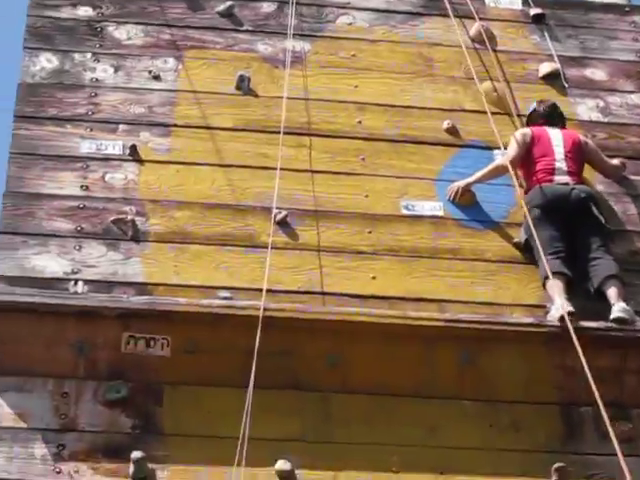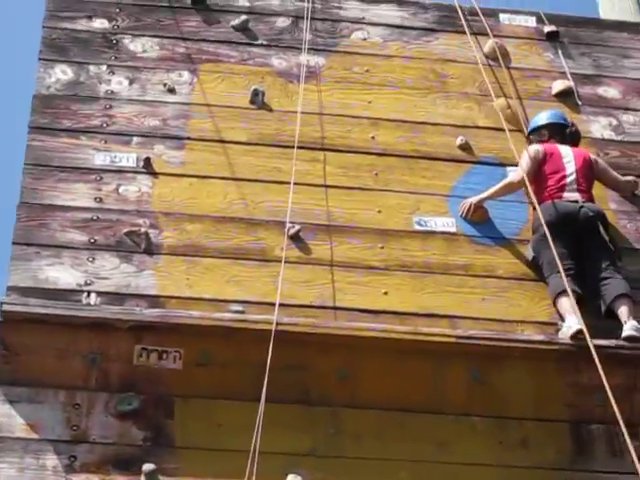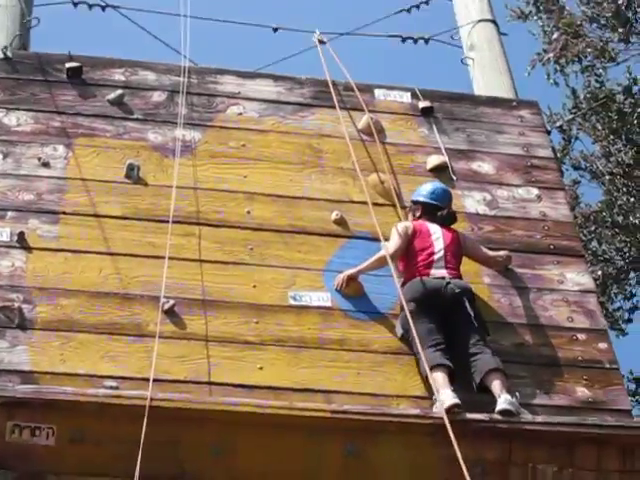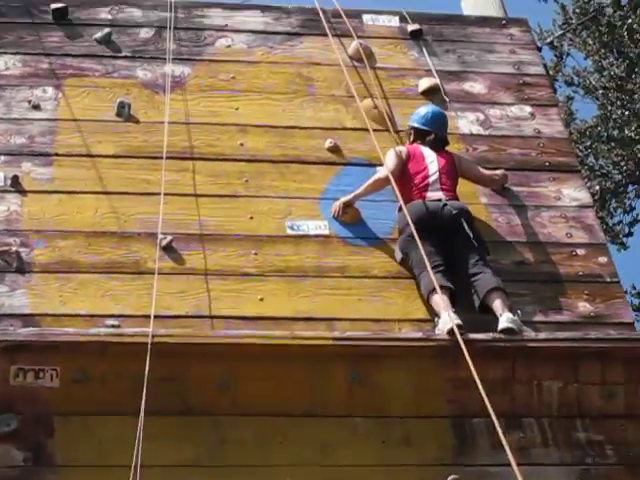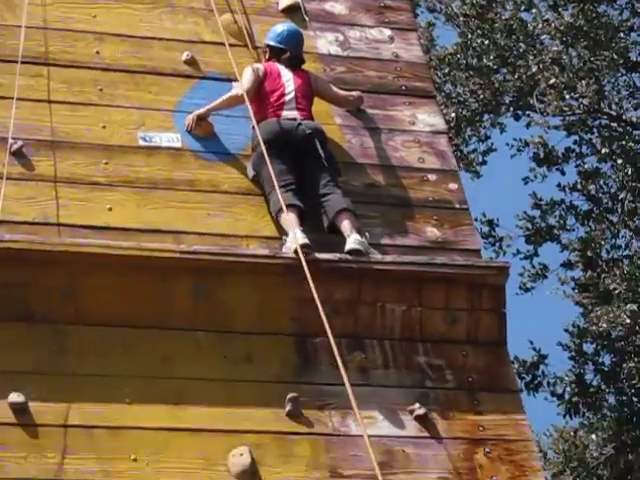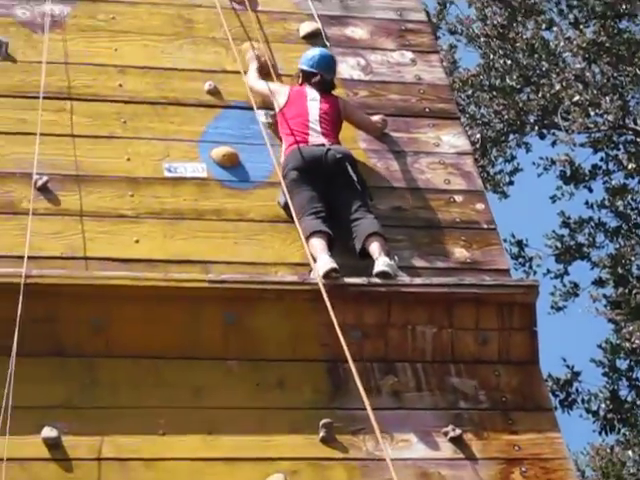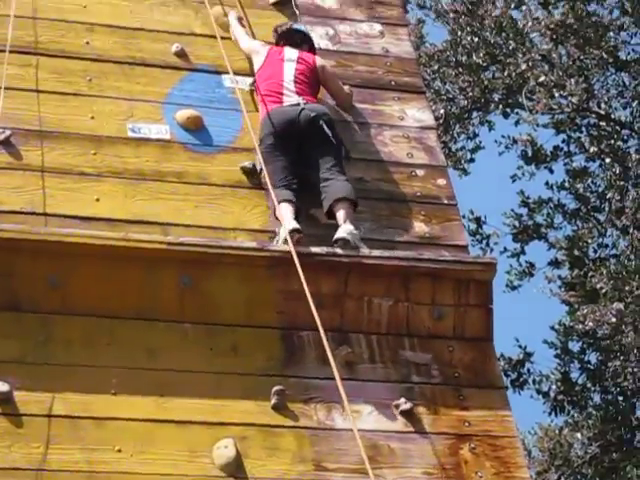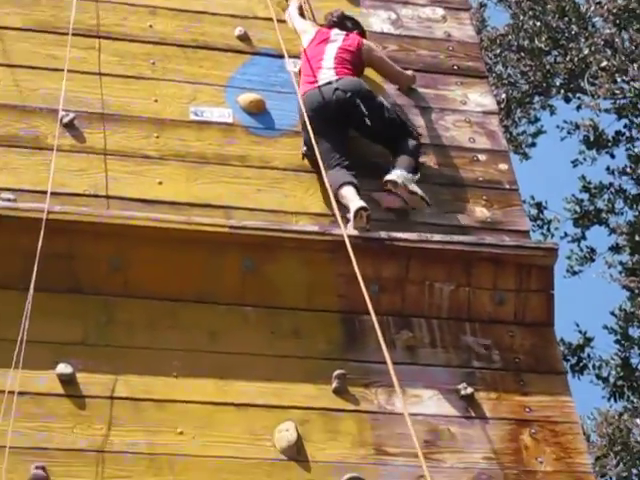
dt=0.5s
person 1, frame 1
left shoulder: (525, 134)
right shoulder: (578, 138)
left elbow: (507, 163)
right elbow: (613, 171)
left wrist: (469, 181)
right wrist: (618, 164)
left hip: (544, 196)
right hip: (581, 195)
left knee: (551, 254)
right knee: (597, 252)
left ankle: (560, 302)
right ankle: (618, 303)
person 1, frame 2
left shoulder: (536, 151)
right shoulder: (587, 157)
left elbow: (518, 180)
left wrist: (481, 198)
left hip: (552, 213)
right hip: (590, 213)
left knee: (559, 271)
right knee: (607, 271)
left ankle: (571, 319)
person 1, frame 3
left shoulder: (406, 227)
right shoulder: (457, 236)
left elbow: (391, 253)
right elbow: (495, 260)
left wrist: (356, 271)
right wrist: (503, 257)
left hip: (421, 290)
right hip: (458, 290)
left knee: (430, 346)
right knee: (476, 346)
left ankle: (444, 393)
right ankle: (502, 394)
person 1, frame 4
left shoulder: (400, 152)
right shoulder: (452, 158)
left elbow: (385, 176)
right elbow: (493, 179)
left wrist: (352, 197)
right wrist: (501, 176)
left hip: (418, 213)
right hip: (455, 212)
left knee: (430, 269)
right knee: (477, 266)
left ankle: (447, 315)
right ankle: (504, 313)
person 1, frame 5
left shoulder: (258, 69)
right shoulder: (309, 77)
left elbow: (241, 94)
right elbow: (349, 100)
left wrist: (205, 111)
right wrist: (356, 96)
left hip: (273, 132)
right hip: (309, 132)
left knee: (281, 187)
right knee: (327, 187)
left ankle: (295, 233)
right ankle: (353, 235)
person 1, frame 6
left shoulder: (282, 92)
right shoulder: (338, 102)
left elbow: (252, 80)
right elbow: (376, 128)
left wrist: (254, 64)
right wrist: (379, 120)
left hip: (300, 158)
right hip: (337, 156)
left knee: (310, 214)
right knee: (358, 212)
left ankle: (323, 258)
right ankle: (382, 258)
person 1, frame 7
left shoulder: (262, 51)
right shoulder: (317, 62)
left elbow: (237, 33)
right elbow: (345, 101)
left wrist: (233, 18)
right wrist: (346, 90)
left hip: (275, 120)
right hip: (314, 115)
left knee: (282, 182)
right knee: (332, 174)
left ankle: (288, 223)
right ankle: (346, 224)
person 1, frame 8
left shoulder: (313, 33)
right shoulder: (363, 45)
right elbow: (404, 79)
right wrist: (408, 77)
left hip: (314, 100)
right hip: (351, 90)
left knee: (335, 165)
right knee: (407, 140)
left ankle: (354, 203)
right ankle: (400, 173)
